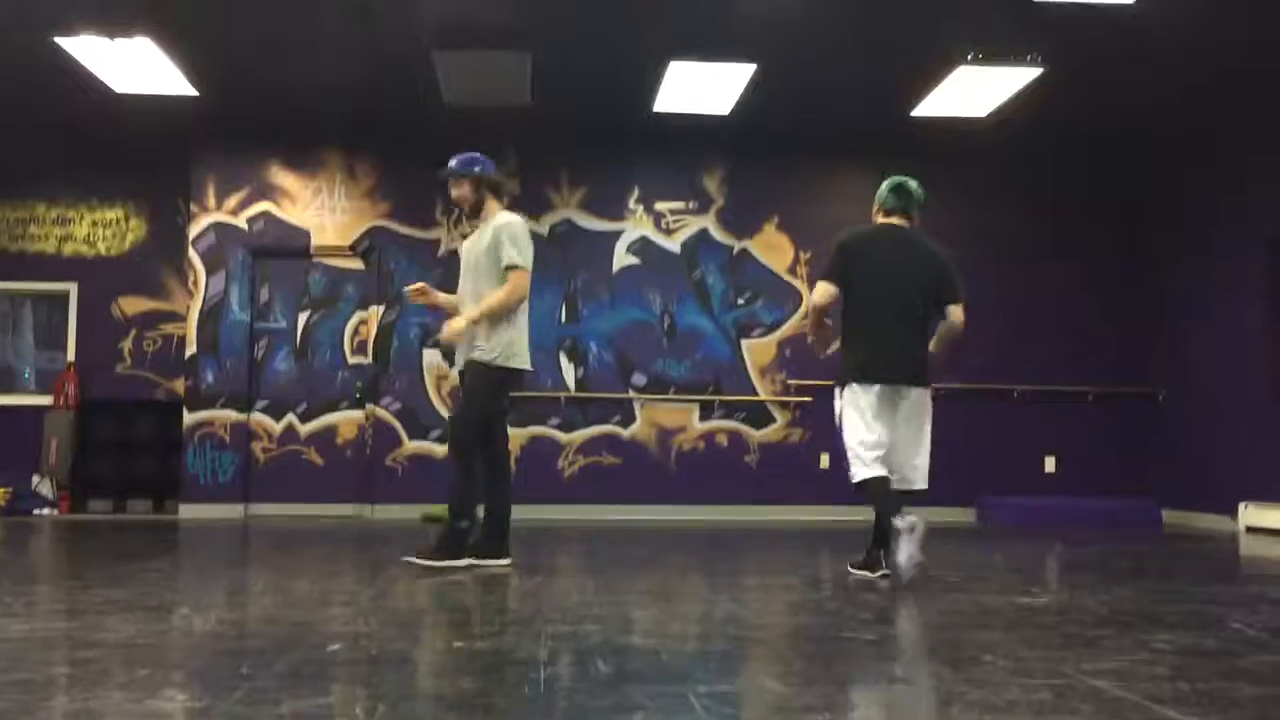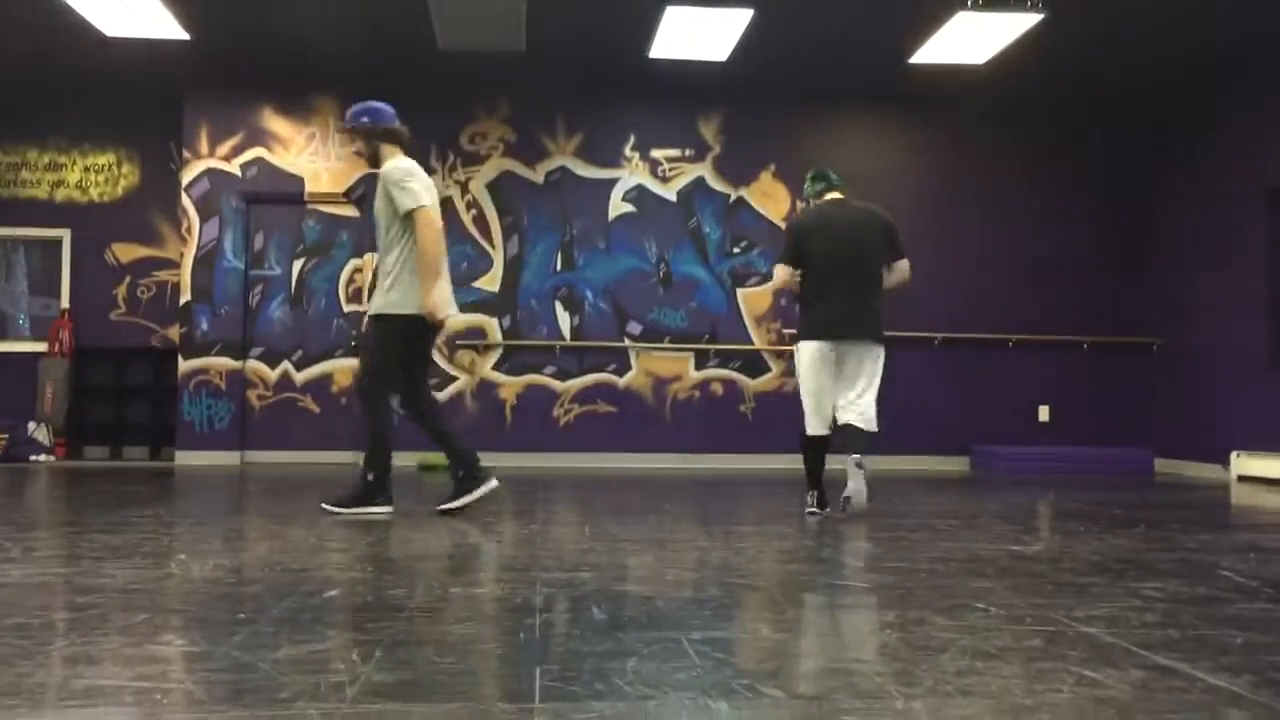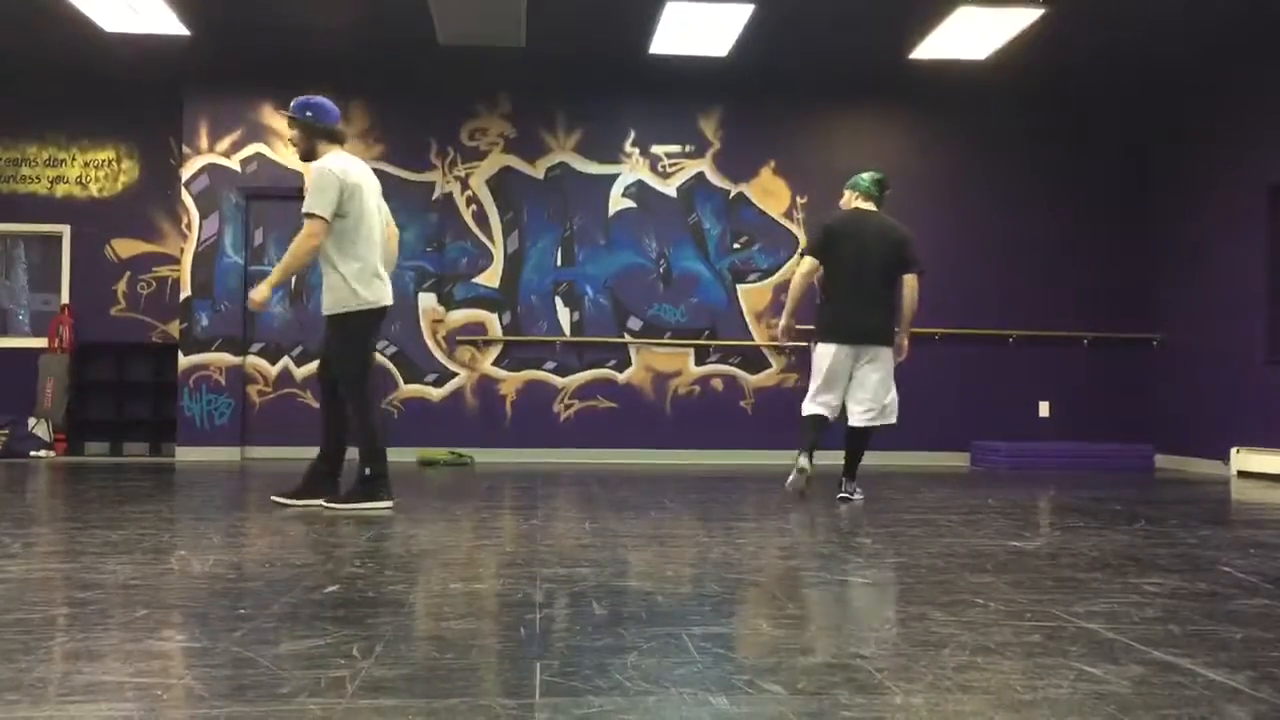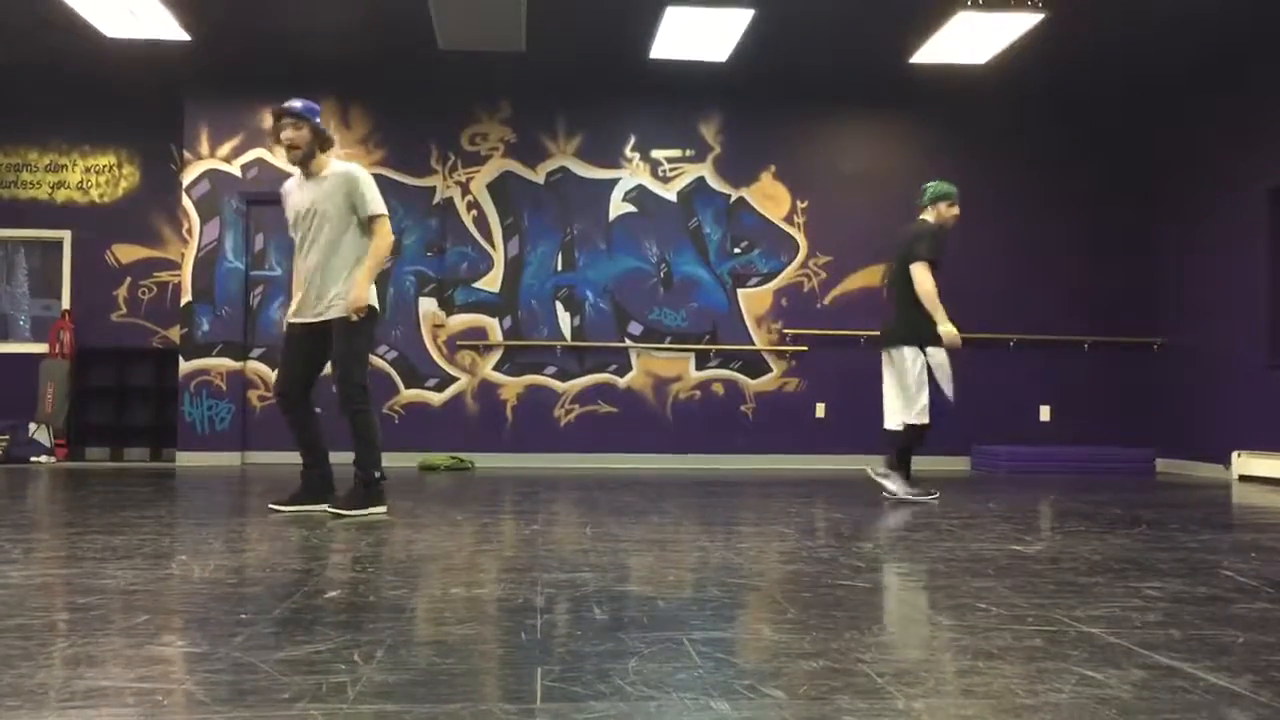
dt=0.7s
person 1, frame 1
left shoulder: (509, 226)
right shoulder: (474, 236)
left elbow: (518, 288)
left wrist: (467, 320)
right wrist: (437, 296)
left hip: (497, 356)
right hip: (473, 355)
left knee: (462, 435)
right knee: (489, 446)
left ankle: (455, 540)
right ankle: (495, 543)
person 1, frame 2
left shoulder: (395, 172)
right shoulder: (409, 172)
left elbow: (429, 227)
left wrist: (431, 292)
left hip: (401, 308)
right hip: (413, 306)
left knee: (372, 392)
right knee: (414, 395)
left ankle: (374, 490)
right ankle: (471, 474)
person 1, frame 3
left shoulder: (326, 169)
right shoulder: (360, 169)
left elbow: (312, 236)
right elbow: (391, 233)
left wrist: (269, 285)
right wrist: (380, 278)
left hip: (352, 300)
right hip: (368, 295)
left knee: (355, 391)
right knee: (332, 387)
left ankle: (374, 486)
right ankle: (322, 482)
person 1, frame 4
left shoulder: (350, 177)
right shoulder: (290, 189)
left elbow: (383, 233)
left wrist: (363, 284)
right wrist: (295, 299)
left hip: (348, 310)
right hip: (305, 312)
left knee: (352, 395)
right knee: (289, 394)
left ankle: (370, 489)
right ankle: (318, 486)
person 2, frame 1
left shoulder: (851, 245)
right shoulder: (934, 256)
left elbow: (820, 301)
right elbow: (956, 318)
left wrist: (816, 327)
left hip: (862, 371)
right hip: (913, 374)
left knee: (868, 459)
right knee: (902, 465)
left ankle: (900, 523)
right ankle: (875, 556)
person 2, frame 2
left shoulder: (801, 223)
right shoulder: (878, 219)
left elbow: (783, 279)
right elbow: (902, 272)
left hip: (816, 330)
right hip: (866, 330)
left knee: (816, 413)
right knee: (857, 408)
left ankle: (816, 494)
right ankle: (855, 463)
person 2, frame 3
left shoulder: (832, 226)
right shoulder: (899, 234)
left elbow: (805, 272)
right elbow: (910, 287)
left wrist: (787, 316)
right wrist: (903, 333)
left hip: (833, 331)
right hip: (877, 334)
left knee: (822, 400)
right knee: (864, 409)
left ankle: (805, 457)
right ankle: (848, 481)
person 2, frame 4
left shoulder: (914, 237)
right shoulder: (928, 234)
right elbow: (921, 276)
right wrist: (943, 322)
left hip: (897, 335)
right hip: (914, 335)
left knee: (904, 410)
right knee: (925, 408)
left ankle: (900, 477)
right ankle: (890, 467)
